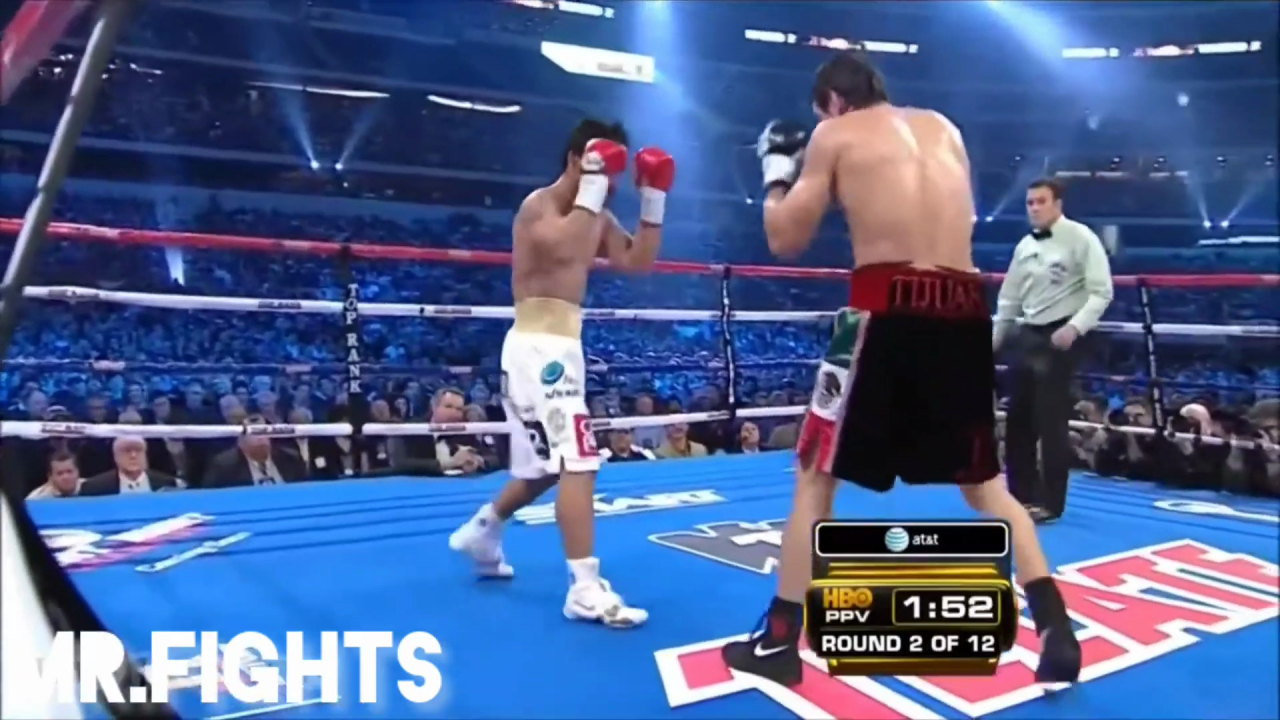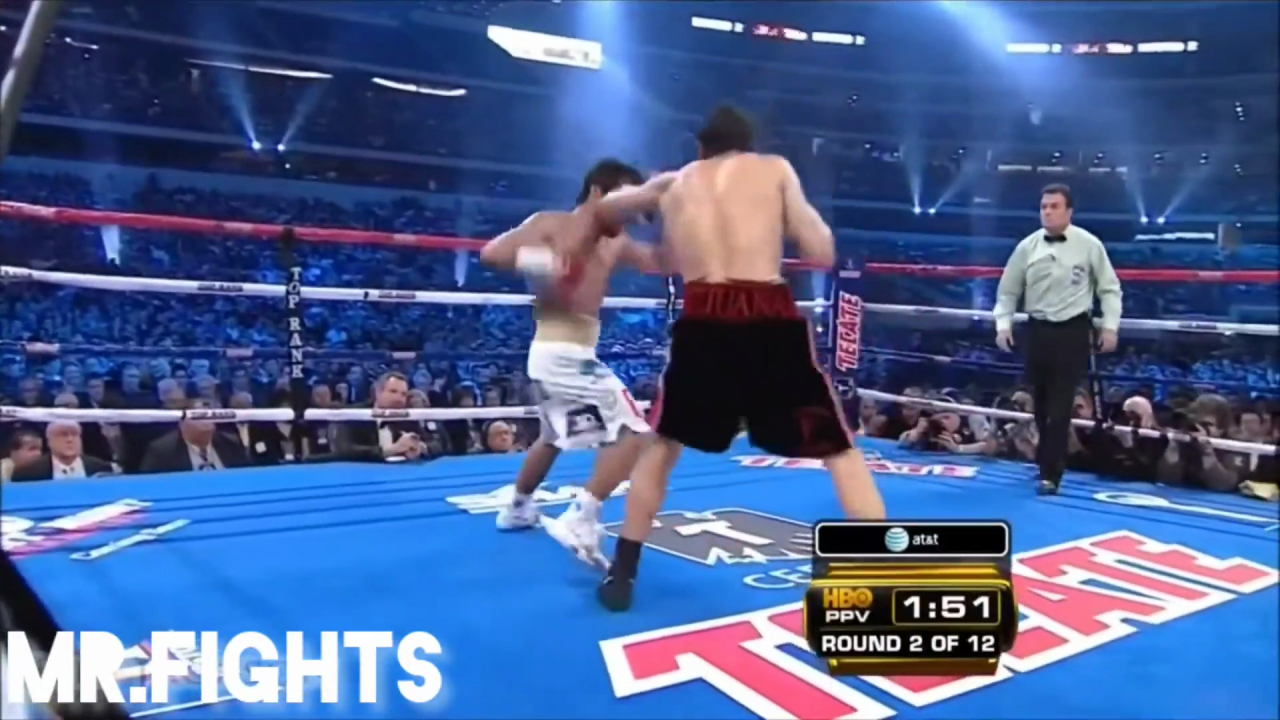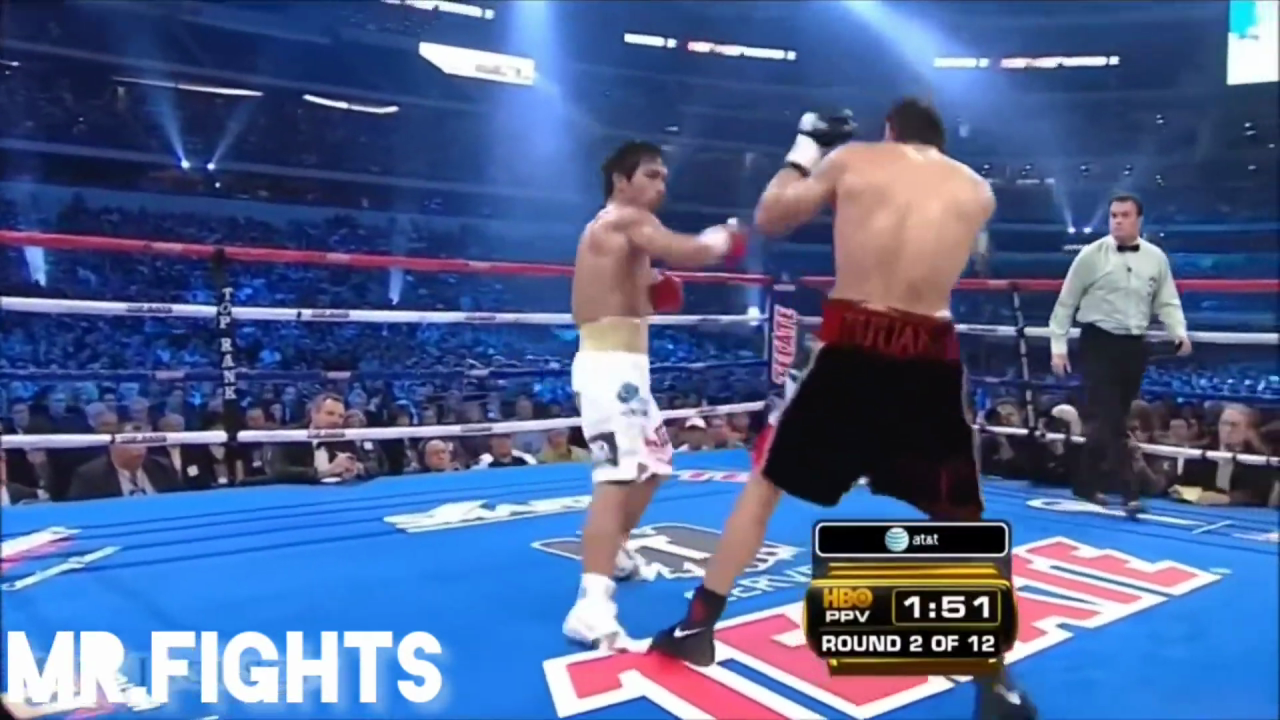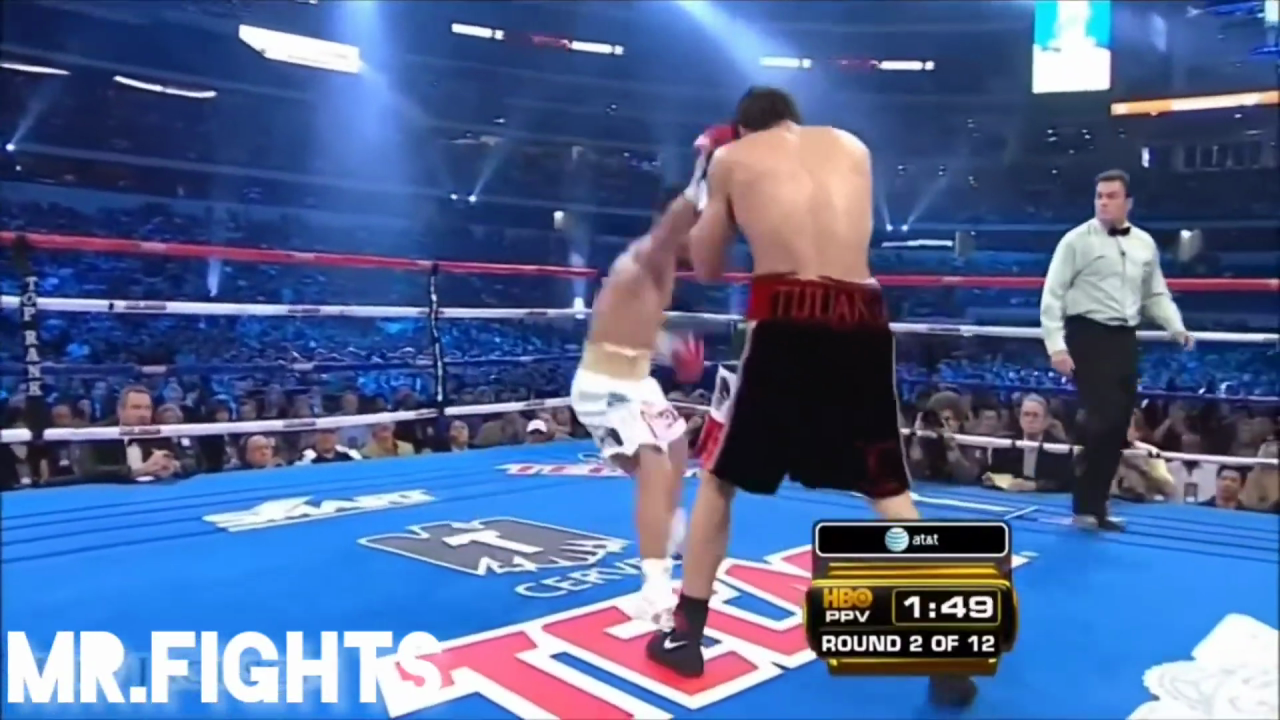
dt=1s
person 1, frame 1
left shoulder: (837, 135)
right shoulder: (943, 129)
left elbow: (784, 238)
left wrist: (778, 164)
left hip: (887, 309)
right hip: (963, 312)
left knee: (815, 475)
right knee: (983, 482)
left ankle: (780, 641)
right ankle: (1053, 626)
person 1, frame 2
left shoulder: (673, 183)
right shoulder: (774, 170)
left elbow: (606, 209)
right elbow: (821, 255)
left hip: (703, 321)
right hip: (772, 319)
left knee: (662, 446)
right knee: (842, 456)
left ankle: (621, 575)
person 1, frame 3
left shoulder: (852, 160)
right shoulder: (975, 191)
left elbow: (769, 219)
left wrist: (805, 151)
left hip: (849, 345)
right hip: (928, 357)
left knee: (764, 484)
right knee: (960, 522)
left ankle: (696, 625)
person 1, frame 4
left shoulder: (732, 159)
right shoulder: (852, 147)
left elbow: (706, 267)
left hip: (783, 320)
right hip: (859, 319)
left knee: (718, 478)
right knee: (891, 493)
left ankle: (685, 633)
person 2, frame 1
left shoulder: (597, 217)
right shoulder: (542, 204)
left elbow: (639, 260)
right elbow: (564, 251)
left wrist: (653, 195)
right wrist: (594, 184)
left hip: (558, 347)
right hip: (541, 348)
left knee: (543, 466)
right knee: (576, 465)
left ankle: (480, 533)
right ankle: (586, 588)
person 2, frame 2
left shoulder: (614, 242)
right shoulder: (551, 224)
left elbow: (655, 261)
right elbow: (492, 252)
right wrist: (544, 264)
left hip: (572, 354)
right hip: (563, 355)
left knee: (554, 439)
right knee: (633, 434)
left ankle: (517, 509)
right ankle: (580, 520)
person 2, frame 3
left shoulder: (615, 229)
right shoulder: (626, 219)
right elbow: (685, 252)
left wrist: (652, 291)
right wrist: (724, 238)
left hip: (625, 371)
right hip: (610, 370)
left knee: (650, 471)
right knee: (618, 484)
left ankle: (613, 553)
right ankle: (591, 608)
person 2, frame 4
left shoulder: (660, 263)
right shoulder: (649, 253)
right elbow: (676, 219)
left wrist: (667, 347)
right wrist: (702, 173)
left hip: (635, 382)
right hip: (606, 386)
left knee: (679, 449)
right knee: (656, 467)
left ankle: (666, 526)
right ankle: (656, 588)
person 3, frame 1
left shoulder: (1081, 239)
right shoulder: (1025, 246)
left elbow: (1101, 291)
right elbow: (1009, 298)
left wrist: (1074, 327)
right wrist: (994, 337)
left hip: (1060, 339)
right hip: (1028, 336)
left knee: (1050, 418)
right knee: (1018, 418)
left ankle: (1050, 501)
right ankle: (1022, 492)
person 3, frame 2
left shoulder: (1089, 245)
right shoulder: (1027, 247)
left elbow: (1109, 288)
right elbow: (1008, 290)
left wrist: (1110, 327)
right wrist: (1004, 324)
left hip: (1072, 331)
right hip: (1038, 330)
left knee: (1060, 403)
right knee: (1041, 402)
left ankle: (1051, 473)
right ankle: (1047, 463)
person 3, frame 3
left shoulder: (1156, 258)
right shoulder: (1091, 255)
left elbow: (1167, 303)
right elbow: (1066, 303)
left wrist: (1179, 332)
right wrist: (1058, 347)
left hip: (1133, 345)
right hip: (1098, 343)
left knee: (1114, 419)
right knee: (1107, 416)
left ankle: (1085, 482)
right ankle: (1128, 492)
person 3, frame 4
left shoulder: (1145, 244)
right shoulder: (1077, 240)
left elbow: (1156, 295)
right elbow: (1052, 296)
left wrist: (1176, 327)
right wrist: (1056, 346)
left hip: (1125, 340)
right hip: (1089, 337)
left knee: (1116, 429)
right knee: (1103, 419)
left ankle: (1094, 508)
right ankle: (1086, 503)
